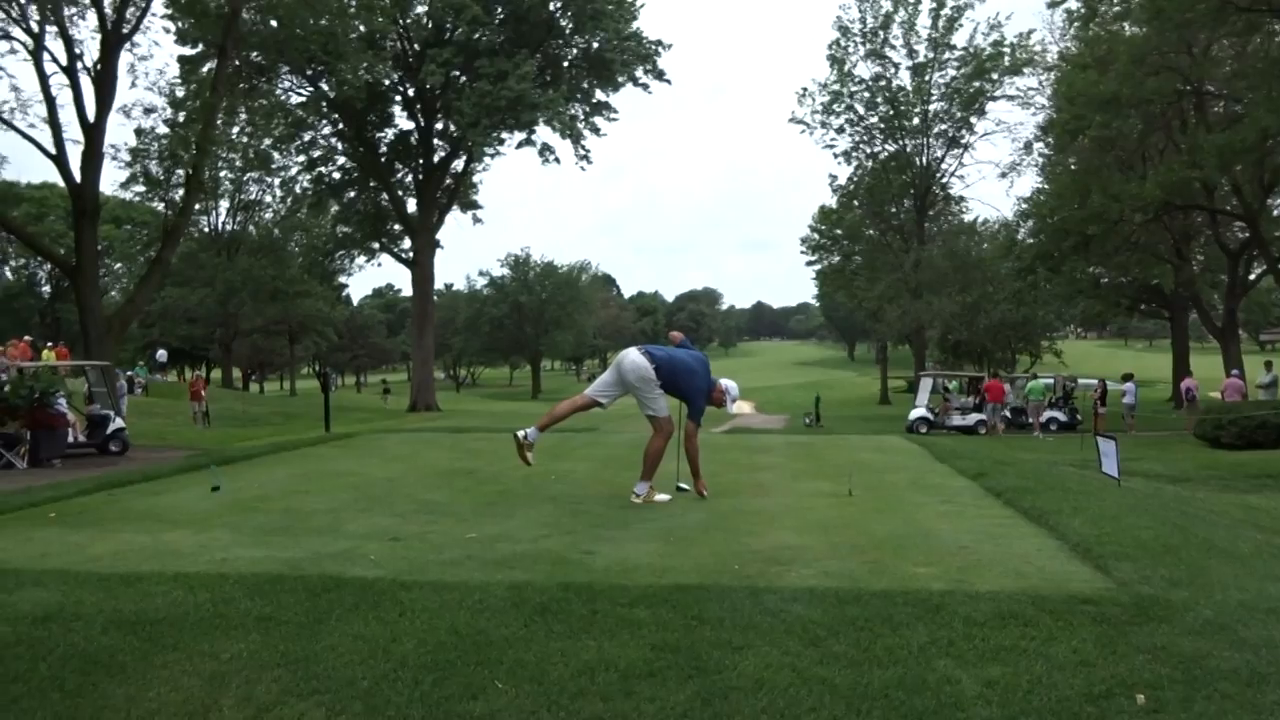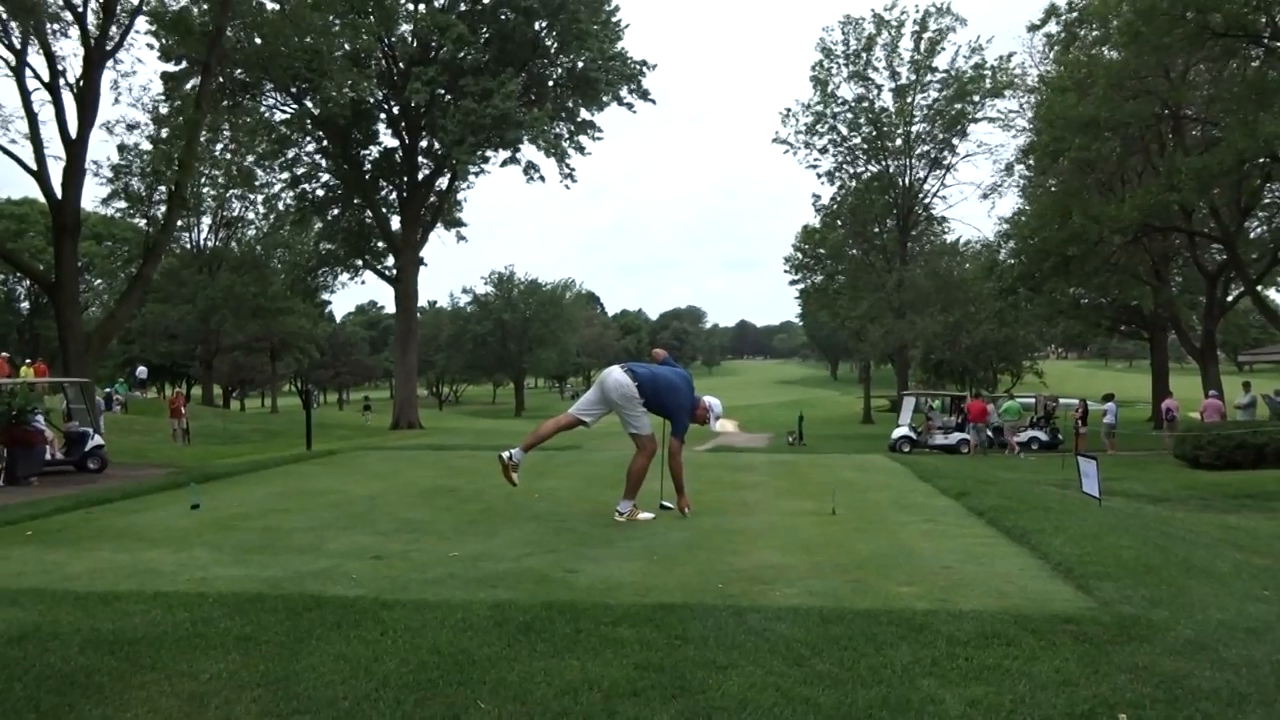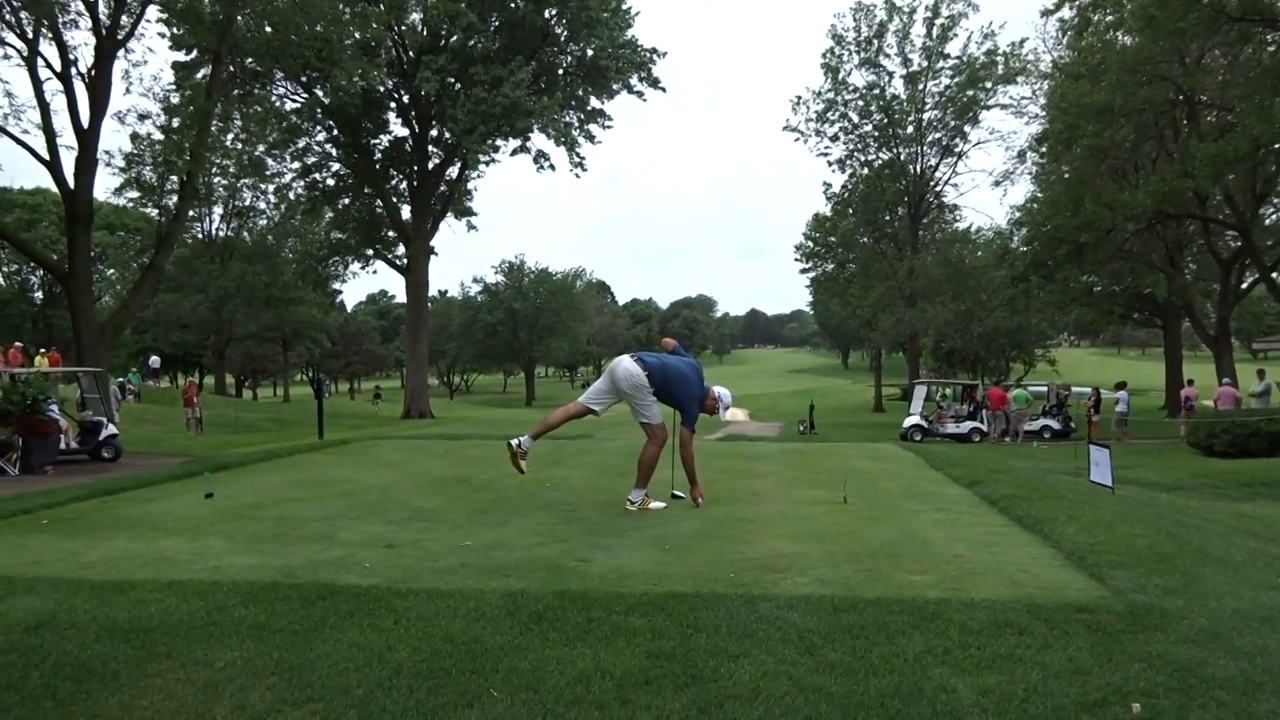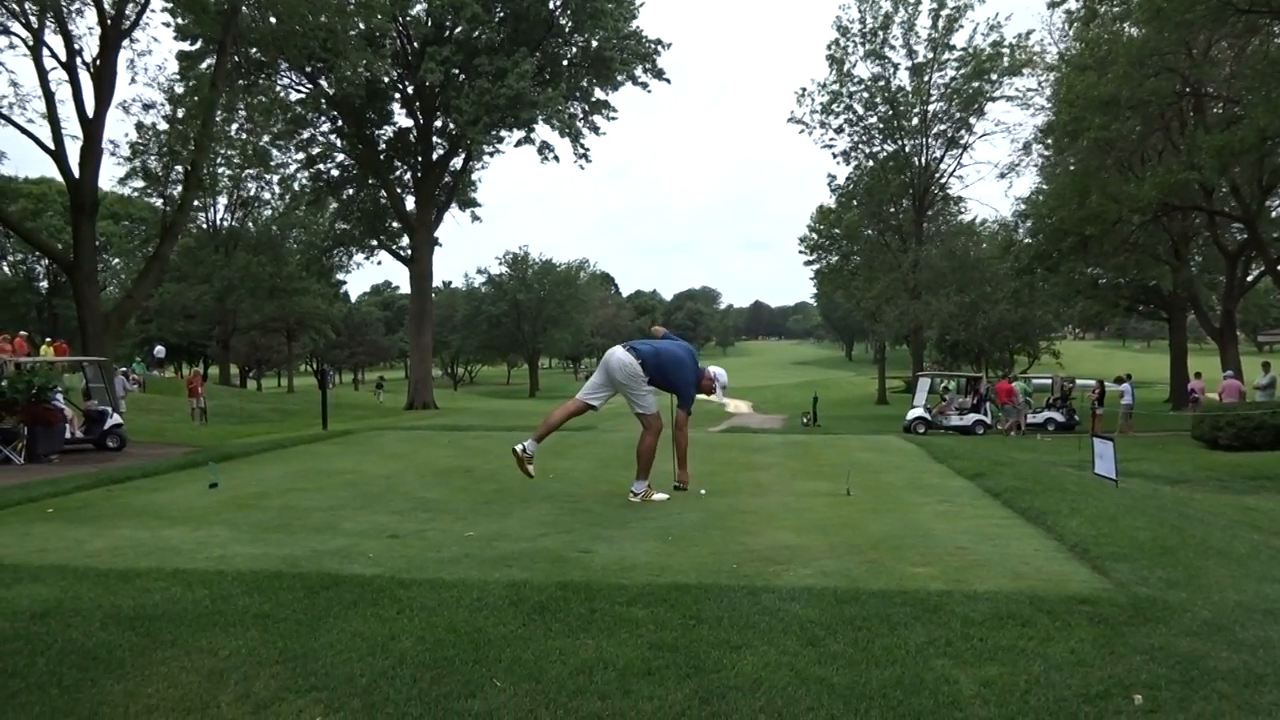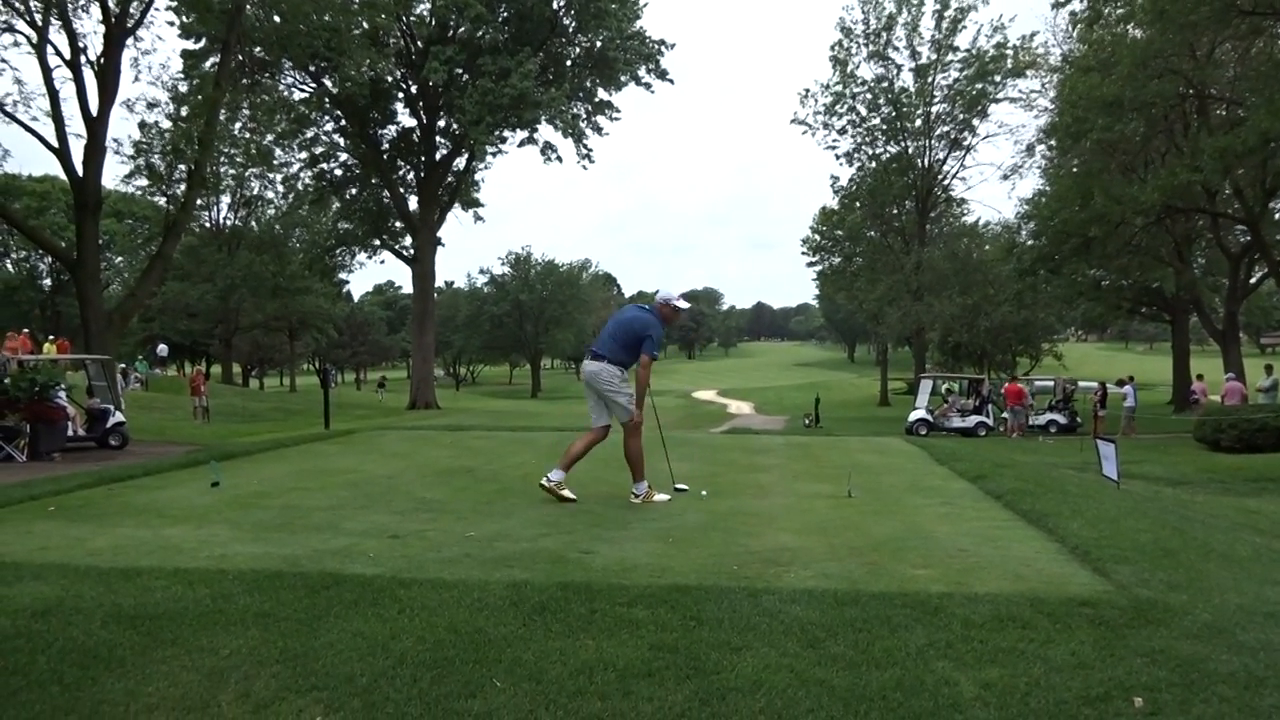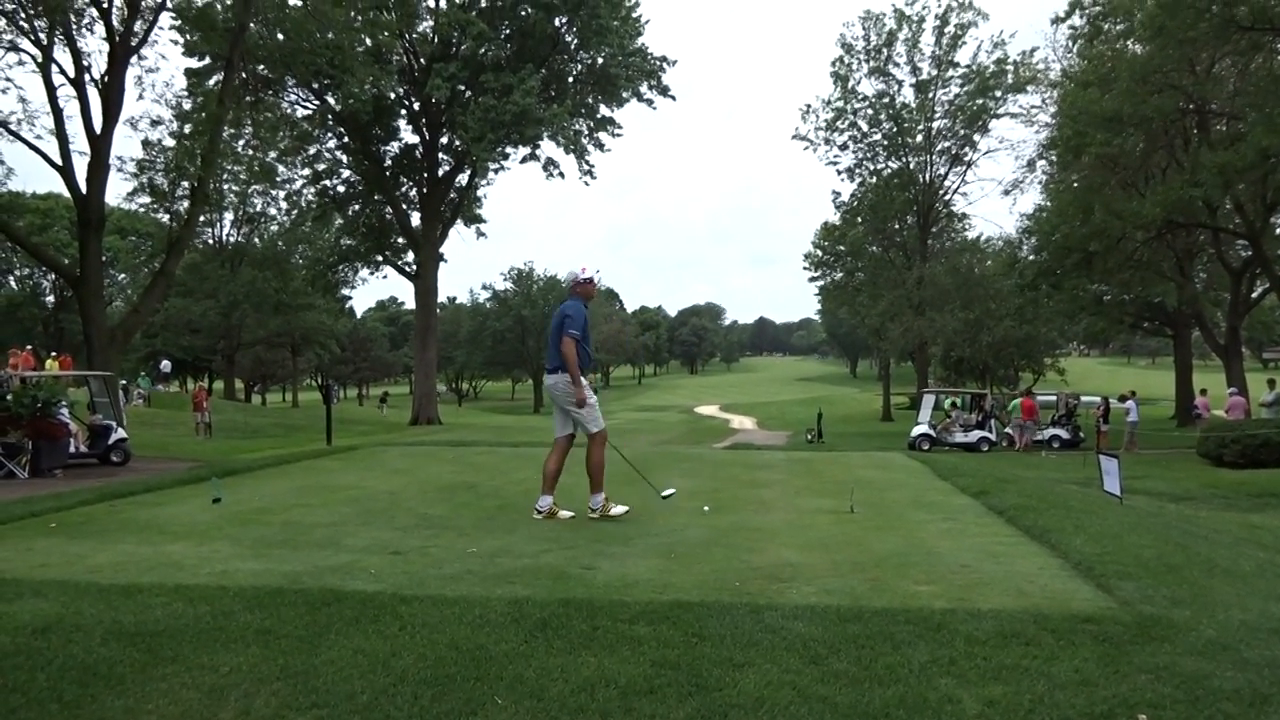
dt=0.5s
person 1, frame 1
left shoulder: (702, 361)
right shoulder: (700, 391)
left elbow: (673, 335)
right elbow: (690, 440)
right wrist: (698, 479)
left hip: (629, 356)
right hip: (642, 369)
left knee: (584, 401)
right knee: (664, 430)
left ankle: (530, 435)
right ankle: (642, 490)
person 1, frame 2
left shoulder: (685, 378)
right shoulder: (683, 409)
left elbow: (656, 352)
right elbow: (674, 457)
right wrist: (681, 496)
left hip: (612, 375)
right hip: (625, 387)
left knee: (568, 420)
right knee: (647, 448)
left ankle: (515, 455)
right ankle: (625, 508)
person 1, frame 3
left shoulder: (695, 368)
right shoulder: (693, 399)
left elbow: (666, 342)
right elbow: (685, 448)
right wrist: (694, 486)
left hip: (622, 364)
right hip: (635, 376)
left knee: (577, 408)
right knee: (658, 437)
left ankle: (524, 443)
right ankle: (637, 497)
person 1, frame 4
left shoulder: (689, 352)
right shoulder: (689, 381)
left elbow: (657, 330)
right elbow: (680, 428)
right wrist: (683, 469)
left hip: (614, 355)
right hip: (629, 366)
left knee: (576, 405)
right knee: (653, 426)
left ankle: (528, 447)
right ankle: (640, 489)
person 1, frame 5
left shoulder: (634, 309)
right shoulder: (654, 328)
left elbow: (617, 334)
right elbow: (643, 368)
right wrist: (638, 408)
left hip: (591, 366)
right hip: (608, 371)
left knee: (598, 432)
right knee: (632, 429)
left ankle: (554, 478)
right ankle: (641, 490)
person 1, frame 6
left shoulder: (564, 309)
right shoulder: (576, 310)
right elbow: (567, 347)
right wrist: (578, 386)
left hip: (557, 380)
right hip: (568, 381)
left knee: (562, 442)
right knee: (598, 436)
left ankle: (544, 505)
right ankle: (598, 502)
